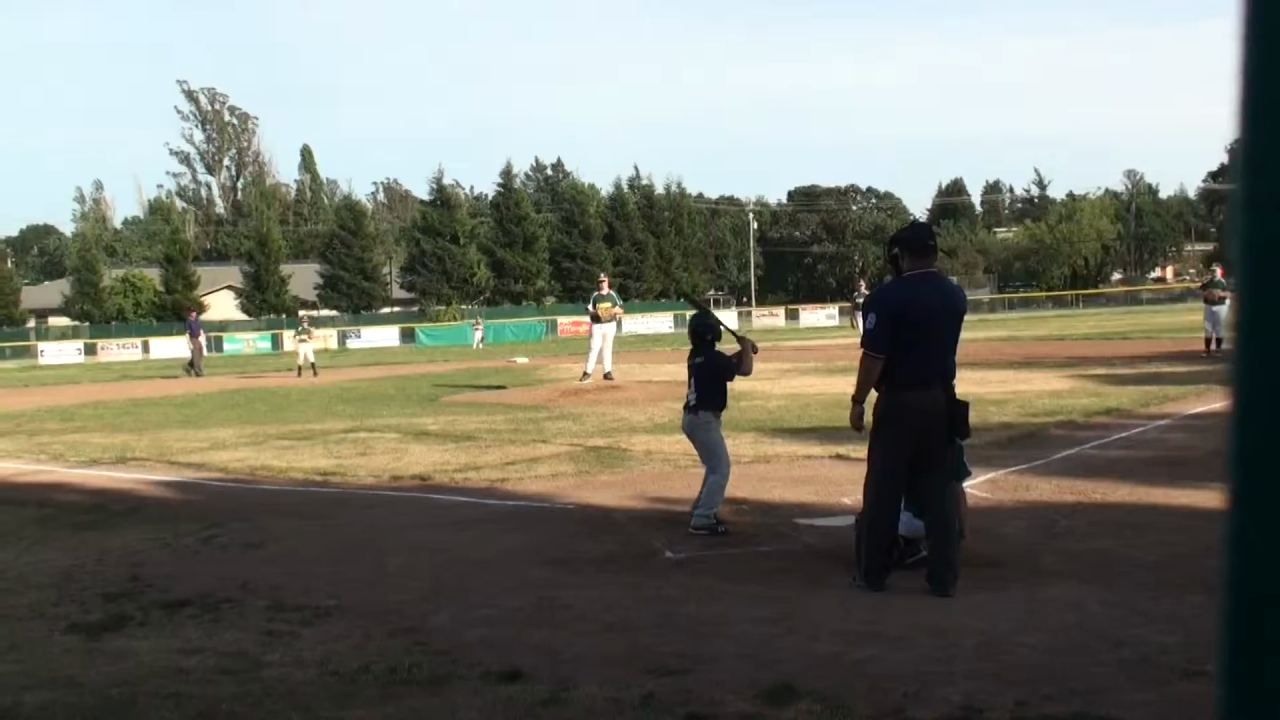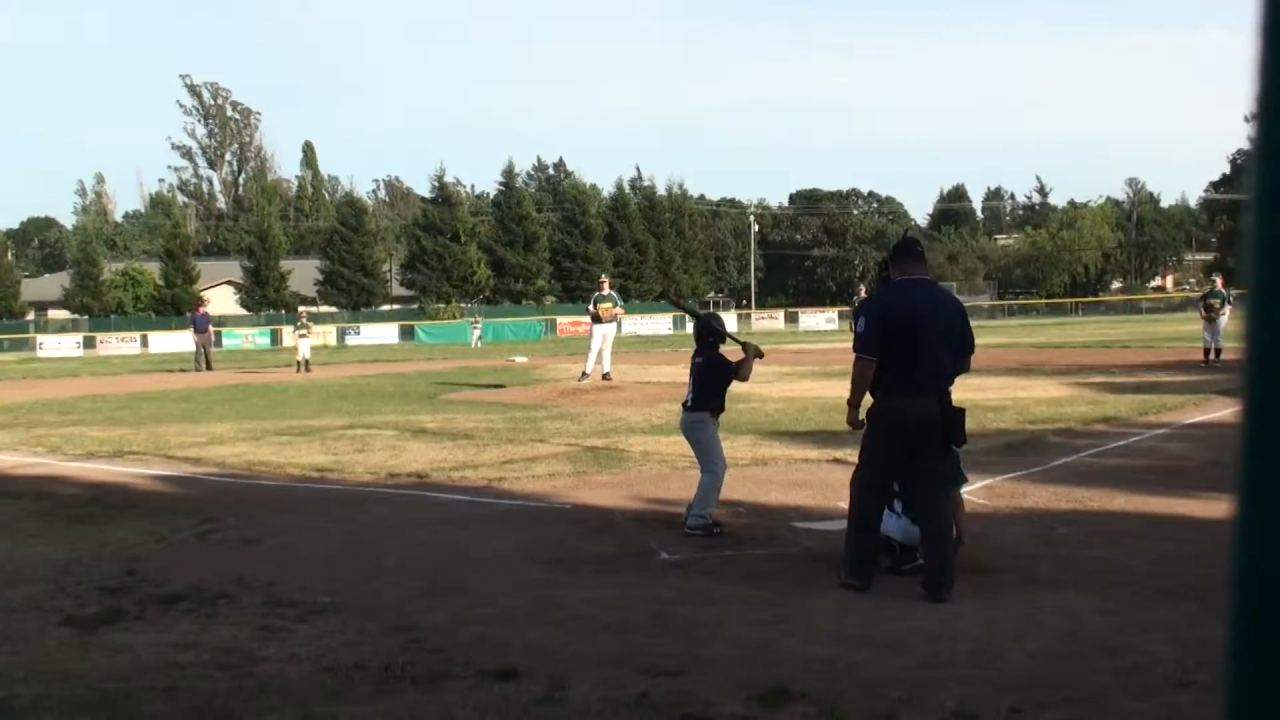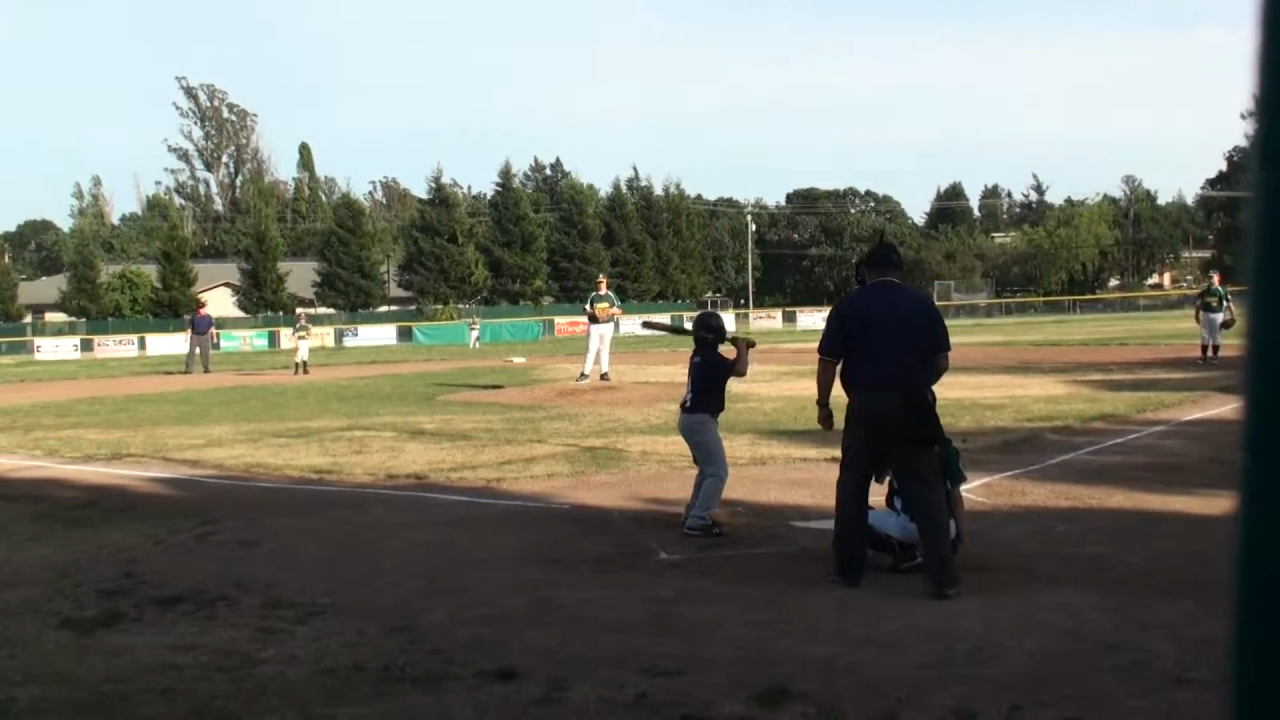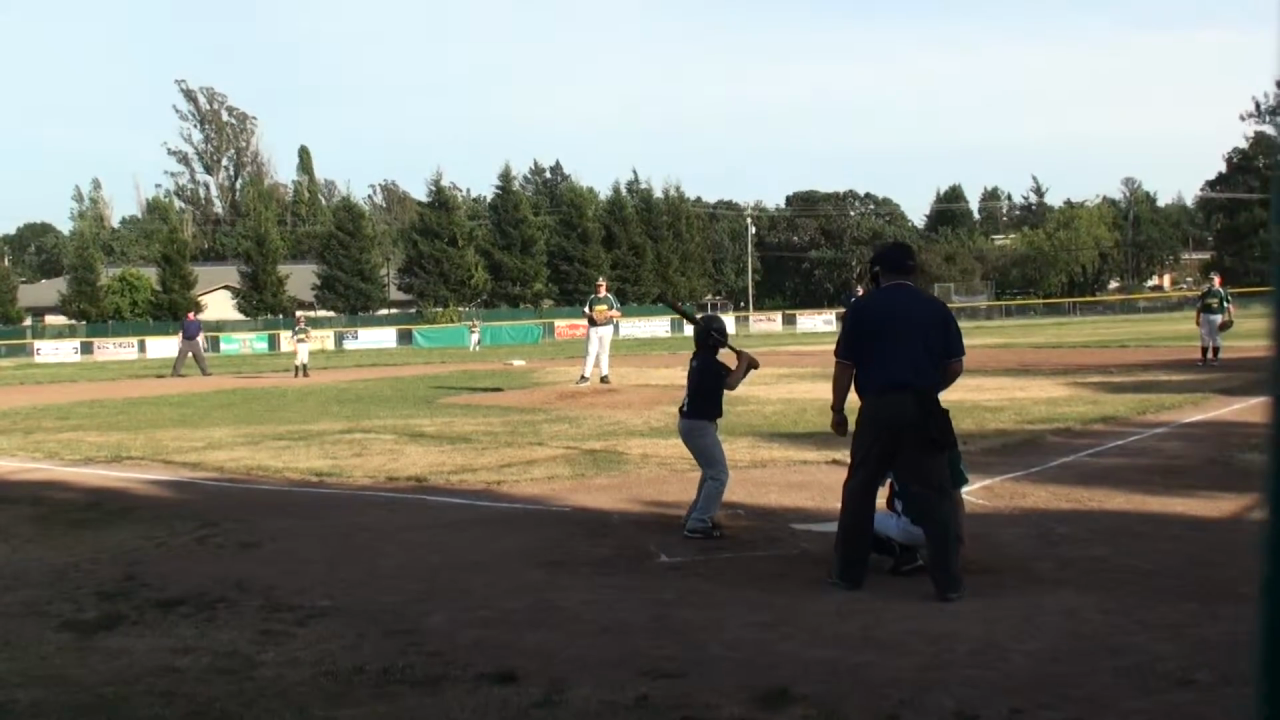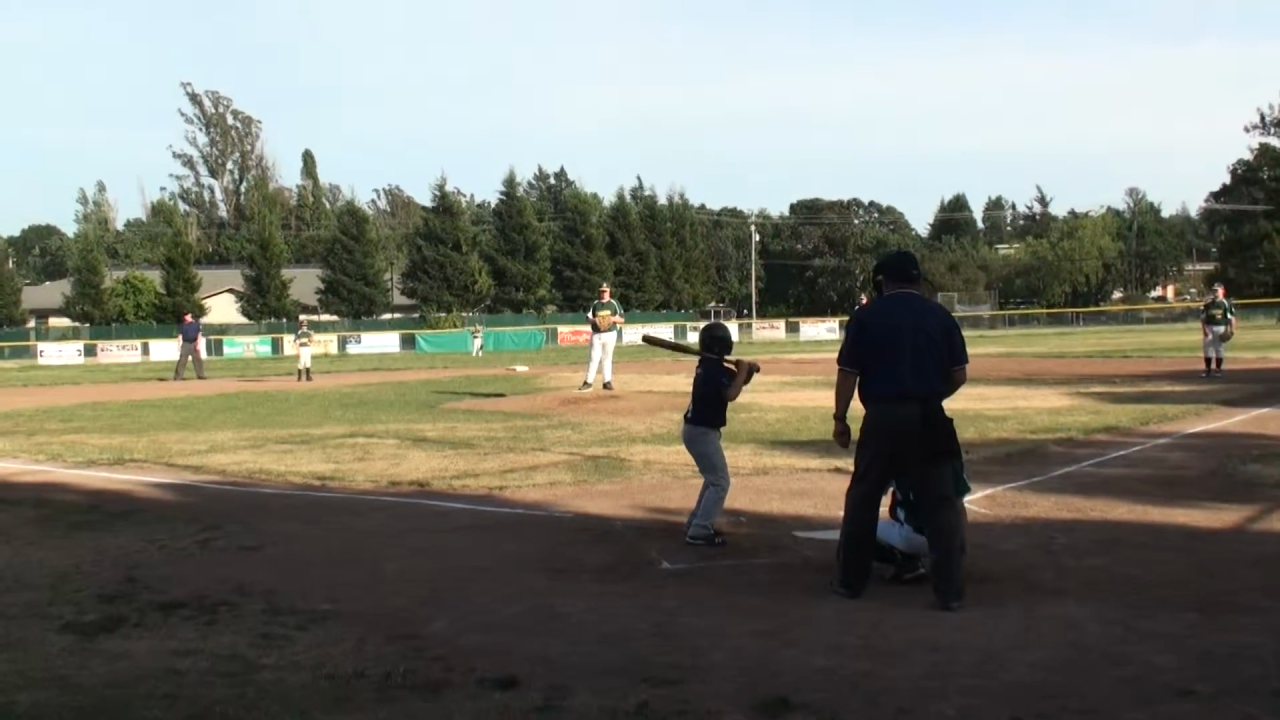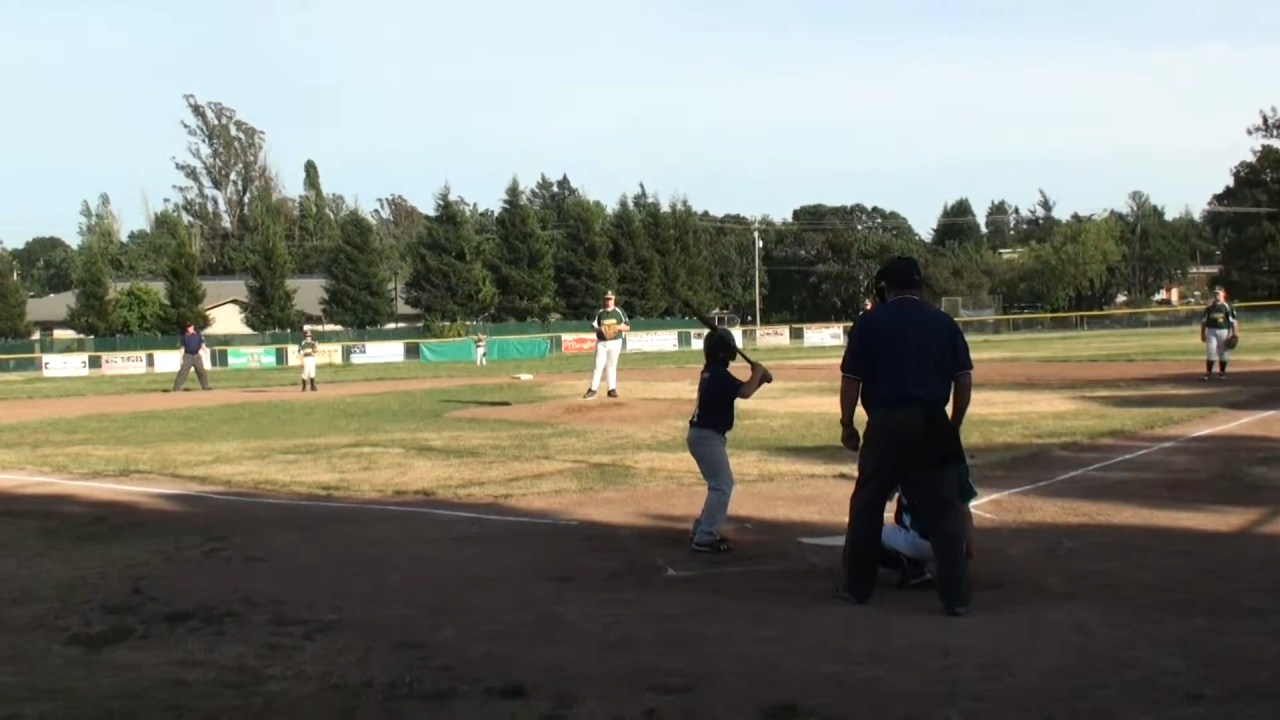
dt=0.4s
person 1, frame 1
left shoulder: (888, 296)
right shoulder: (955, 295)
left elbow: (873, 357)
left wrist: (857, 402)
left hip: (899, 403)
right hip: (941, 402)
left knee: (883, 490)
right knee: (939, 491)
left ankle: (872, 574)
right ankle: (944, 578)
person 1, frame 2
left shoulder: (879, 302)
right shoulder: (951, 304)
left elbow: (866, 361)
right elbow: (964, 362)
left wrist: (853, 405)
left hip: (892, 409)
right hip: (936, 409)
left knee: (868, 490)
right knee: (935, 496)
left ankle: (857, 572)
right ankle: (939, 583)
person 1, frame 3
left shoulder: (848, 305)
right shoulder: (922, 304)
left elbow: (828, 361)
right elbow: (941, 362)
left wrist: (823, 404)
left hip: (865, 406)
right hip: (911, 406)
left knee: (852, 488)
right knee: (926, 491)
left ankle: (847, 569)
right ankle: (944, 577)
person 1, frame 4
left shoulder: (863, 307)
right shoulder: (936, 308)
left elbow: (844, 365)
right elbow: (954, 367)
left wrist: (837, 410)
left hip: (877, 410)
right hip: (922, 410)
left knee: (859, 491)
right knee: (935, 495)
left ankle: (848, 573)
right ankle: (948, 581)
person 1, frame 5
left shoulder: (867, 316)
right shoulder: (940, 316)
left elbow: (848, 373)
right elbow: (958, 375)
left wrist: (840, 419)
left hip: (882, 418)
right hip: (927, 419)
left knee: (863, 499)
right knee: (939, 503)
left ankle: (850, 581)
right ankle: (950, 591)
person 1, frame 6
left shoulder: (869, 323)
right shoulder: (943, 322)
left elbow: (851, 380)
right elbow: (963, 381)
left wrist: (847, 424)
right wrist: (954, 423)
left hip: (884, 424)
right hip: (930, 424)
left knee: (867, 505)
right knee: (942, 509)
left ankle: (856, 586)
right ankle: (956, 596)
person 2, frame 1
left shoulder: (696, 355)
right shoulder: (712, 357)
left elbow: (725, 364)
right elbow: (746, 370)
left wrist: (741, 351)
right wrist: (747, 349)
left hip: (695, 417)
right hip: (703, 419)
left knee: (718, 465)
right knee: (718, 470)
left ankle: (702, 509)
right ankle: (702, 521)
person 2, frame 2
left shoulder: (701, 356)
right shoulder: (713, 358)
left elbow: (731, 369)
right elbow: (743, 375)
left wrist: (748, 357)
right wrist: (750, 352)
left hip: (695, 418)
right hip: (700, 420)
left knee: (716, 467)
right knee: (714, 470)
left ankle: (696, 513)
right ankle: (697, 521)
person 2, frame 3
left shoulder: (700, 355)
right shoulder: (711, 357)
left elbow: (730, 365)
right elbow: (741, 370)
left wrist: (742, 349)
right wrist: (741, 348)
left hip: (691, 418)
right hip: (701, 420)
left knee: (707, 469)
right knee: (718, 471)
left ankle: (694, 514)
right ankle: (697, 522)
person 2, frame 4
left shoulder: (701, 359)
right shoulder: (708, 363)
left elbow: (731, 378)
right elbow: (731, 383)
left wrist: (746, 365)
right wrist: (743, 362)
left hip: (693, 422)
right hip: (698, 425)
left knee: (711, 471)
right knee: (719, 474)
left ankle: (695, 517)
right ankle: (697, 525)
person 2, frame 5
left shoulder: (712, 368)
right shoulder: (713, 370)
left elbow: (738, 382)
right elbow: (731, 395)
left wrist: (747, 370)
right wrist: (743, 370)
left hip: (699, 429)
right hip: (702, 431)
left knee: (713, 478)
right knee: (720, 481)
left ankle: (697, 523)
right ankle: (699, 531)
person 2, frame 6
left shoulder: (712, 372)
right shoulder: (719, 375)
left elbow: (741, 389)
right elbow: (745, 392)
left wrist: (760, 378)
right wrist: (757, 372)
left hip: (704, 434)
right hip: (706, 436)
left knee: (719, 484)
right knee: (722, 485)
left ankle: (702, 530)
right ankle: (705, 538)
